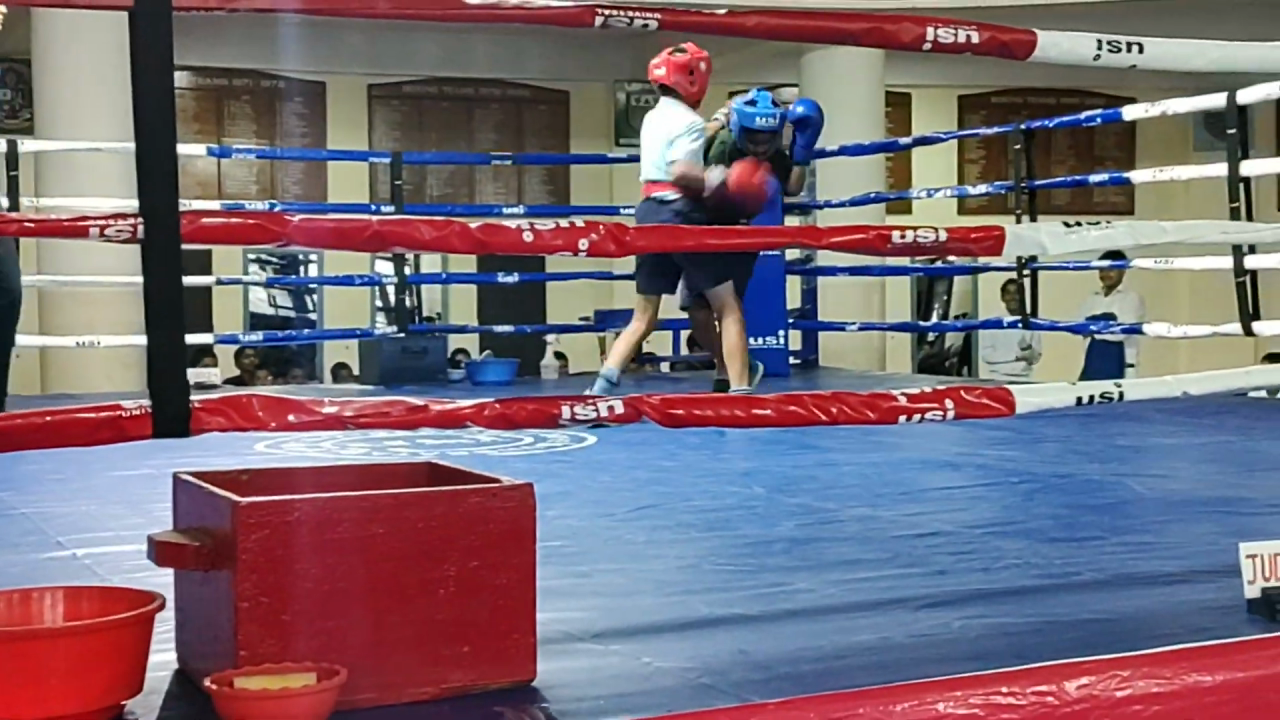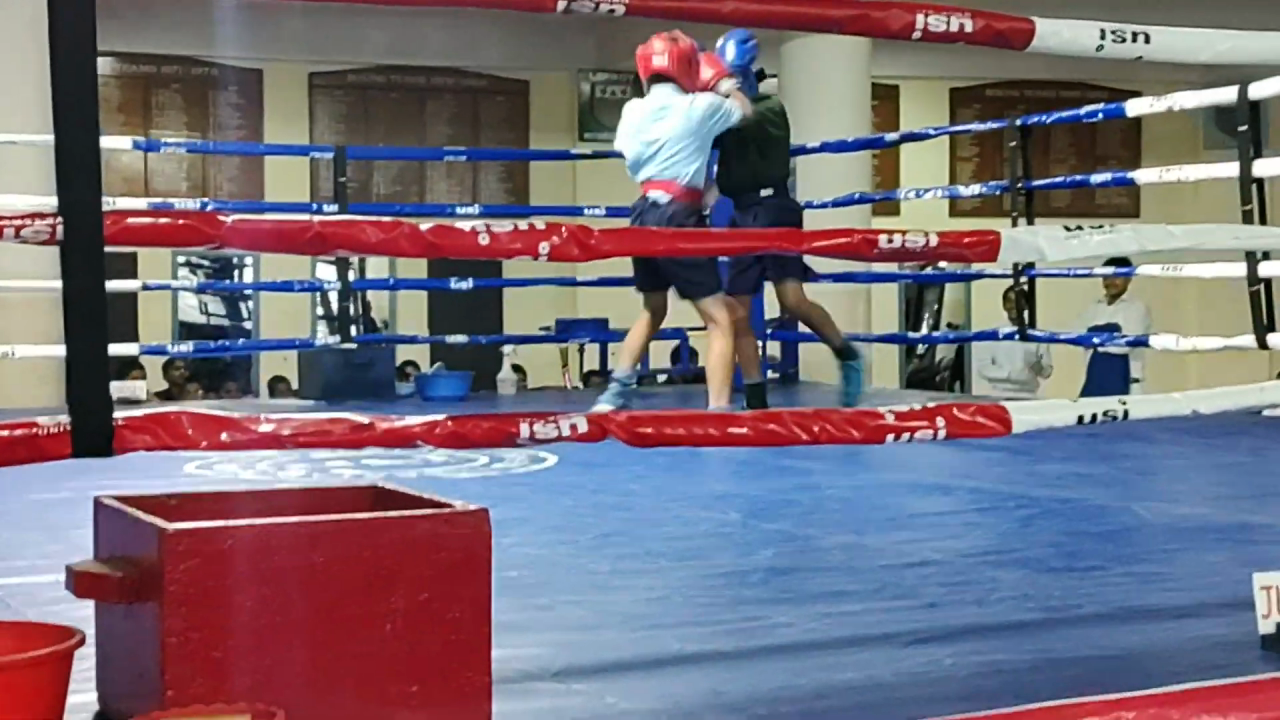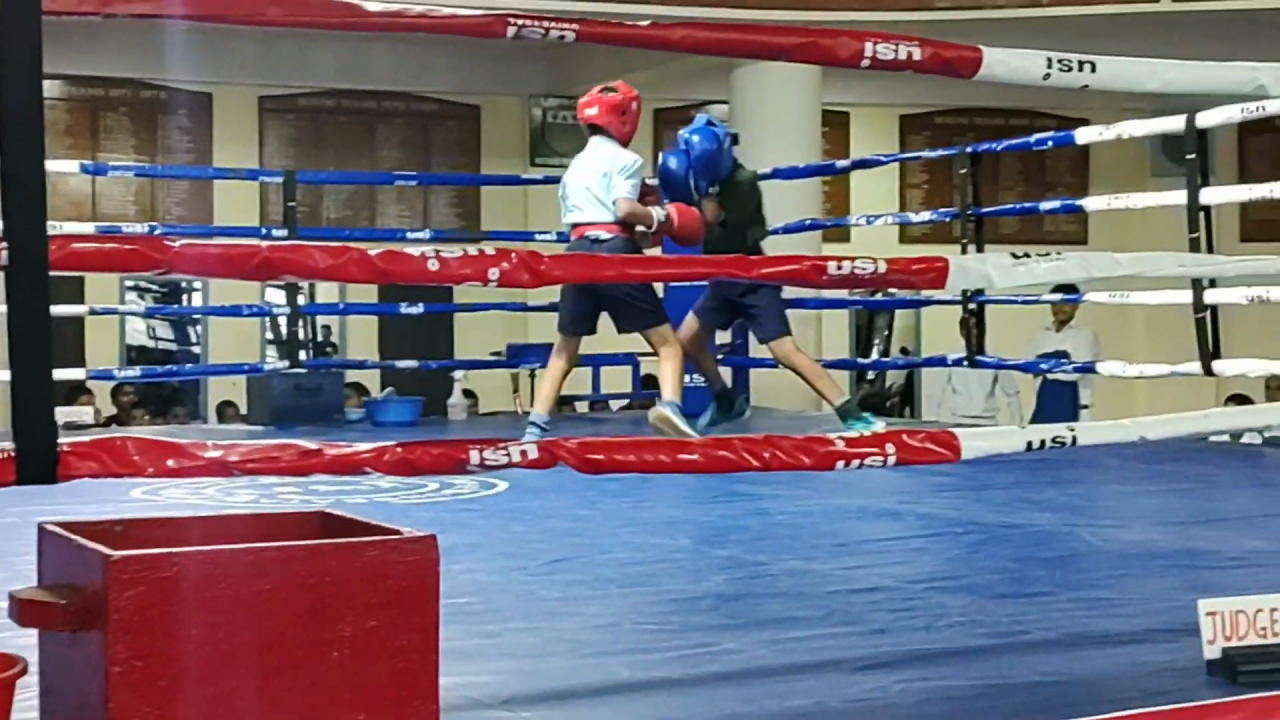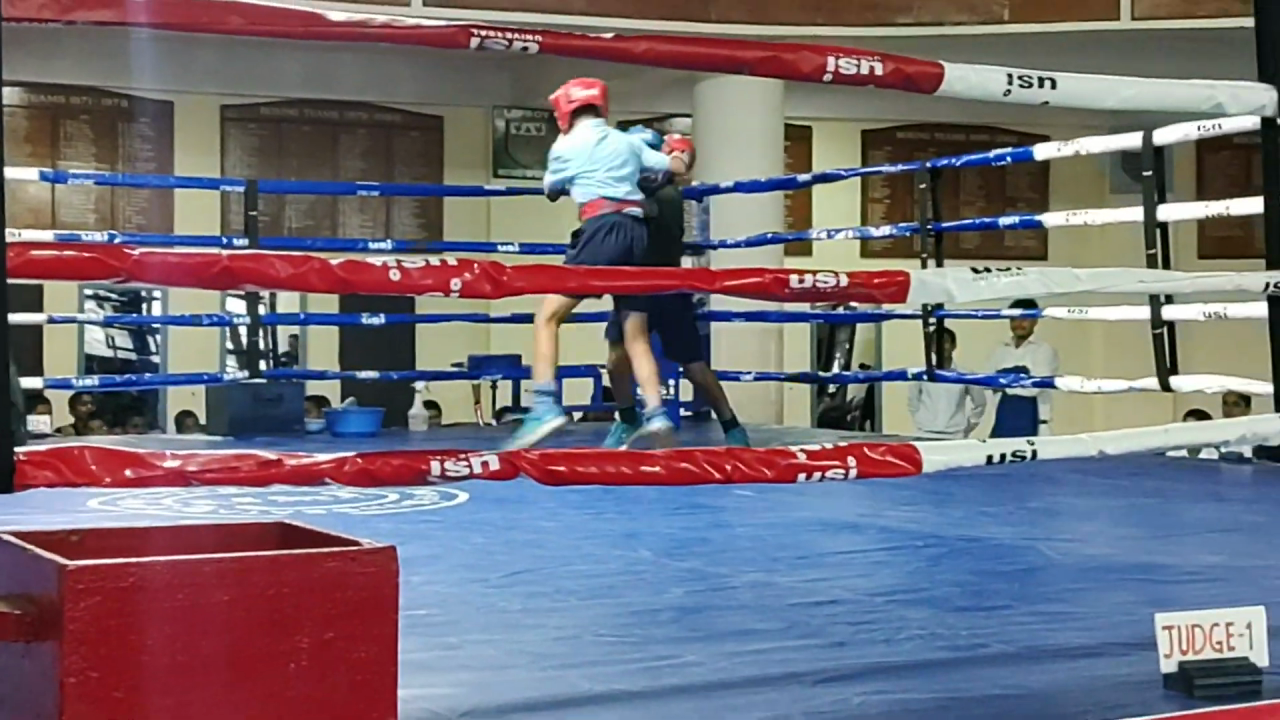
dt=0.3s
person 1, frame 1
left shoulder: (653, 118)
right shoulder: (688, 121)
right elbow: (682, 170)
right wrist: (714, 181)
left hip: (650, 216)
right hip: (683, 214)
left knee: (643, 319)
right knee: (729, 311)
left ankle: (602, 386)
right ankle: (741, 395)
person 1, frame 2
left shoulder: (632, 111)
right shoulder: (699, 107)
right elbow: (743, 112)
right wrist: (726, 86)
left hip: (645, 215)
right hip: (679, 216)
left knee: (653, 313)
right knee: (720, 321)
left ankle: (615, 393)
right ankle: (719, 412)
person 1, frame 3
left shoulder: (575, 165)
right shoulder: (623, 159)
right elbow: (624, 210)
right wrist: (661, 216)
left hip: (579, 257)
right hip: (616, 255)
left knee: (564, 354)
right knee: (668, 344)
left ankle: (535, 430)
right ankle: (670, 409)
person 1, frame 4
left shoulder: (564, 148)
right shoulder: (626, 142)
left elbow: (551, 192)
right elbow: (674, 167)
right wrist: (682, 156)
left hip: (599, 230)
right hip: (634, 233)
left knee: (546, 317)
right knee: (636, 338)
left ankle: (546, 408)
right ankle: (656, 414)
person 2, frame 1
left shoulder: (775, 151)
right shoulder: (723, 142)
left elbow: (793, 188)
left wrist: (804, 148)
right knee: (699, 314)
left ankle: (724, 385)
person 2, frame 2
left shoulder: (770, 108)
left elbow: (737, 118)
left hip: (773, 209)
right hip: (744, 215)
left knee: (793, 303)
right knee: (736, 312)
left ankle: (846, 355)
person 2, frame 3
left shoulder: (742, 181)
right shoulder: (694, 177)
left elbow: (712, 222)
left wrist: (707, 185)
left hip: (751, 276)
right hip: (723, 277)
left knee: (786, 352)
right knee: (687, 342)
right ankle: (726, 402)
person 2, frame 4
left shoulder: (669, 197)
left elbow: (645, 211)
left hip: (668, 288)
left knee: (695, 369)
right knee: (616, 360)
left ankle: (731, 427)
right ankle: (628, 421)
